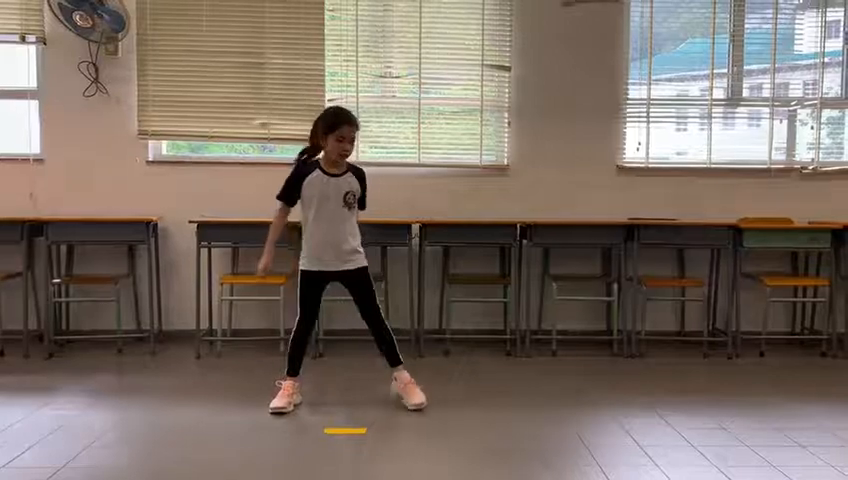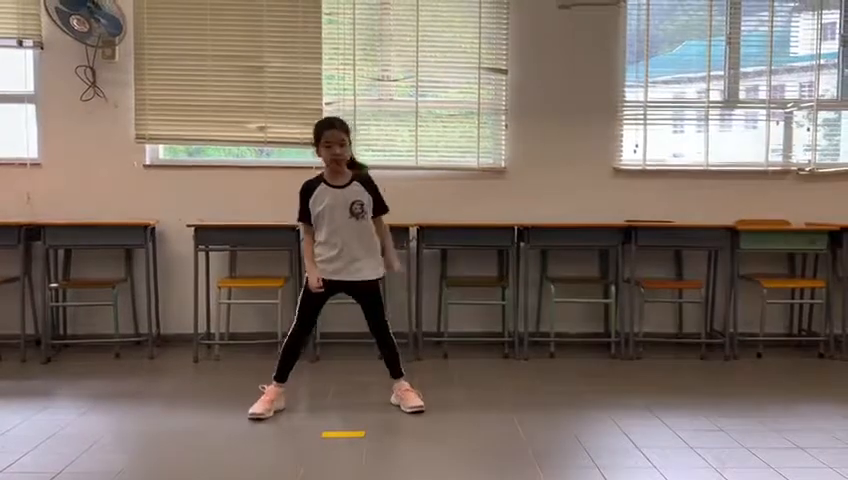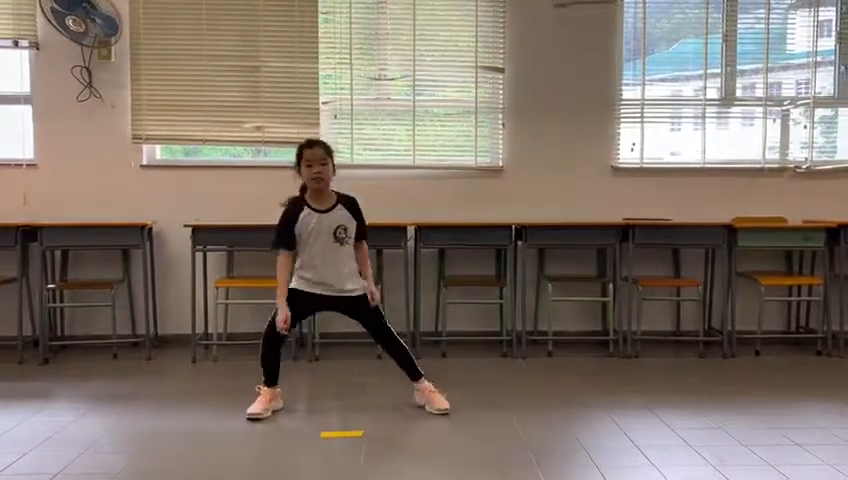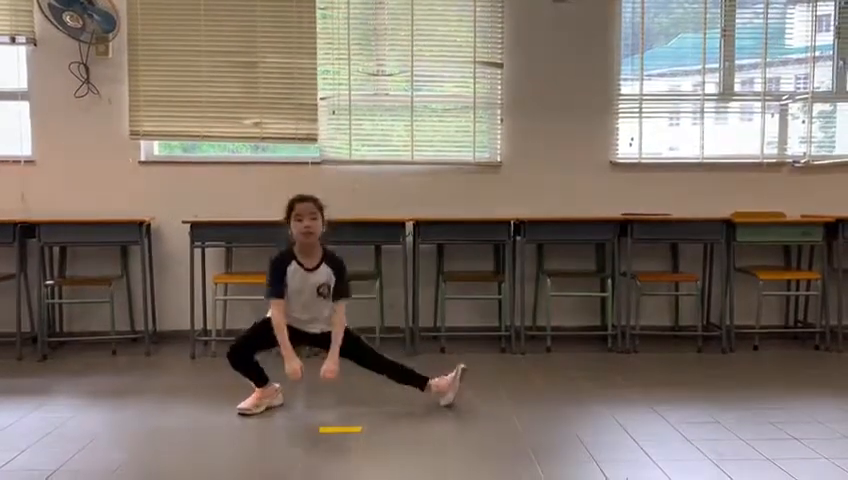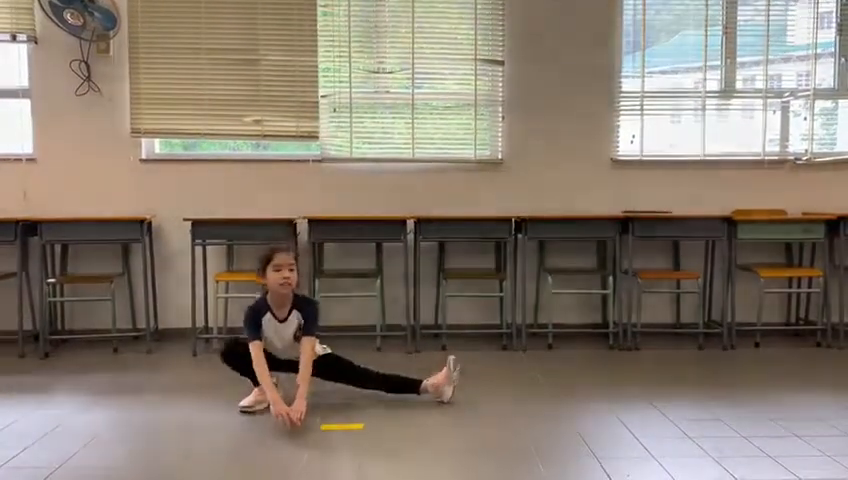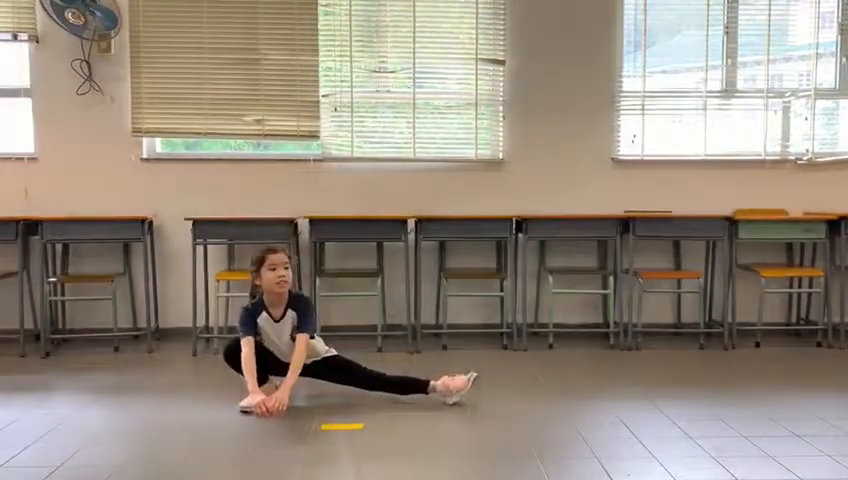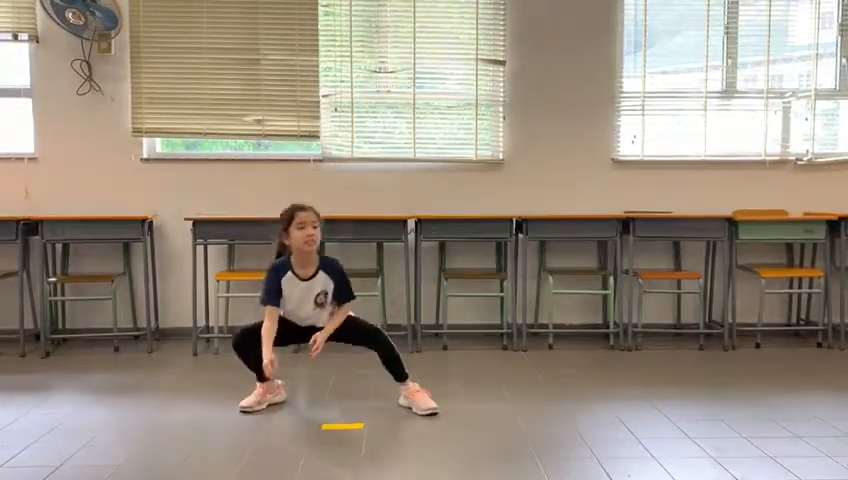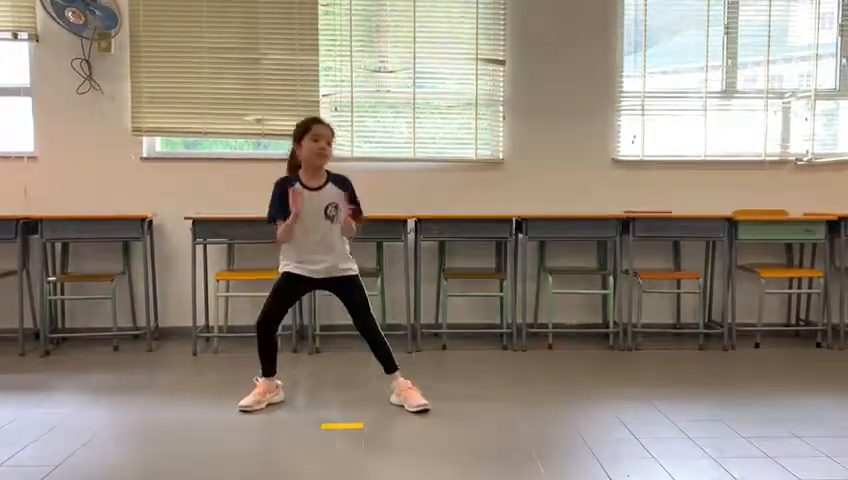
dt=0.5s
person 1, frame 1
left shoulder: (357, 176)
right shoulder: (303, 173)
right elbow: (283, 212)
right wrist: (267, 253)
left hip: (353, 261)
right hip: (314, 263)
left knee: (374, 318)
right knee: (305, 322)
left ankle: (402, 378)
right ankle: (290, 385)
person 1, frame 2
left shoulder: (365, 184)
right shoulder: (311, 189)
left elbow: (379, 222)
right elbow: (307, 234)
left wrist: (391, 257)
right wrist: (311, 269)
left hip: (363, 272)
right hip: (324, 273)
left knee: (381, 328)
right knee: (300, 330)
left ankle: (401, 387)
right ankle: (274, 391)
person 1, frame 3
left shoulder: (349, 205)
right shoulder: (294, 212)
left elbow: (360, 245)
right elbow: (284, 258)
left wrist: (369, 282)
right wrist: (282, 304)
left hip: (349, 288)
right hip: (306, 287)
left knee: (385, 335)
right knee: (272, 334)
left ankle: (422, 386)
right ankle: (270, 393)
person 1, frame 4
left shoulder: (335, 265)
right shoulder: (279, 264)
left elbow: (339, 313)
right elbow: (277, 312)
left wrist: (334, 356)
right wrist: (289, 357)
left hip: (325, 328)
right hip: (289, 325)
left knee: (374, 360)
right knee: (237, 353)
left ankle: (434, 386)
right ankle: (265, 390)
person 1, frame 5
left shoulder: (307, 306)
right shoulder: (255, 312)
left elbow: (307, 351)
right elbow: (257, 356)
left wrist: (301, 398)
right wrist: (275, 400)
left hip: (311, 357)
right hip: (274, 358)
left knee: (362, 376)
right knee: (230, 351)
left ankle: (428, 386)
right ankle: (261, 389)
person 1, frame 6
left shoulder: (301, 304)
right shoulder: (251, 312)
left elbow: (302, 348)
right elbow: (248, 351)
left wrist: (286, 387)
right wrist: (255, 390)
left hip: (315, 357)
right hip: (277, 360)
left knee: (373, 380)
right knee: (232, 351)
left ankle: (439, 386)
right ankle: (266, 386)
person 1, frame 7
left shoulder: (333, 268)
right shoulder: (277, 271)
left elbow: (342, 308)
right elbow: (270, 318)
left wrist: (324, 334)
right wrist: (267, 354)
left hip: (330, 322)
right hip: (294, 325)
left knee: (376, 336)
right knee: (241, 340)
left ankle: (408, 388)
right ankle: (269, 387)
person 1, frame 8
left shoulder: (341, 184)
right shoulder: (285, 187)
left elbow: (352, 232)
right elbow: (282, 238)
left wrist: (346, 221)
right wrist: (294, 215)
left hip: (339, 268)
right hip: (297, 268)
left knee: (366, 324)
right knee: (265, 323)
left ankle: (399, 384)
right ankle: (268, 385)
